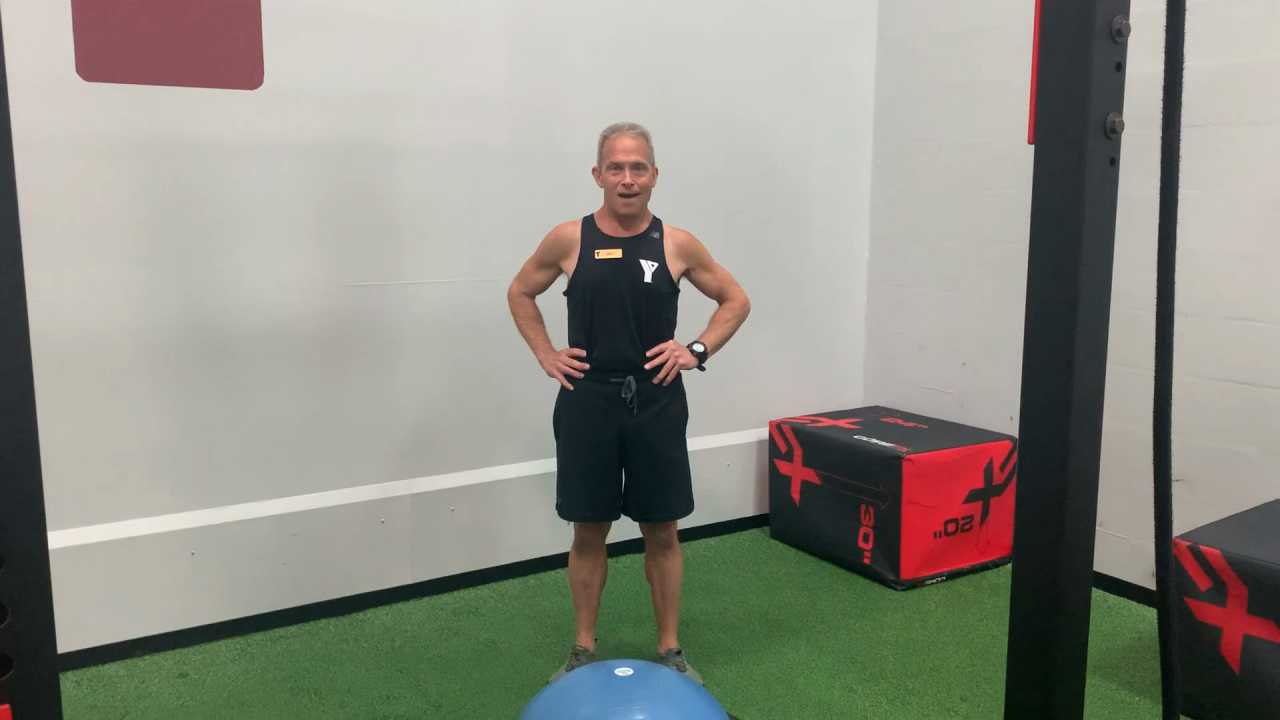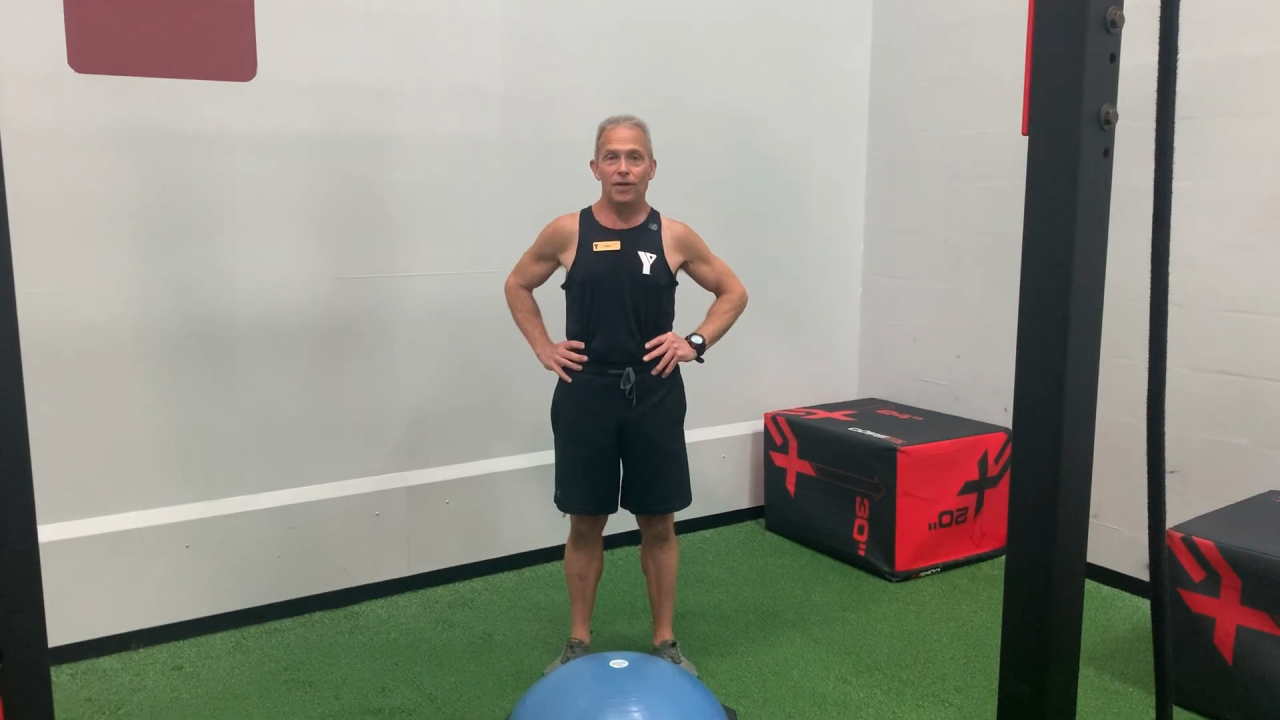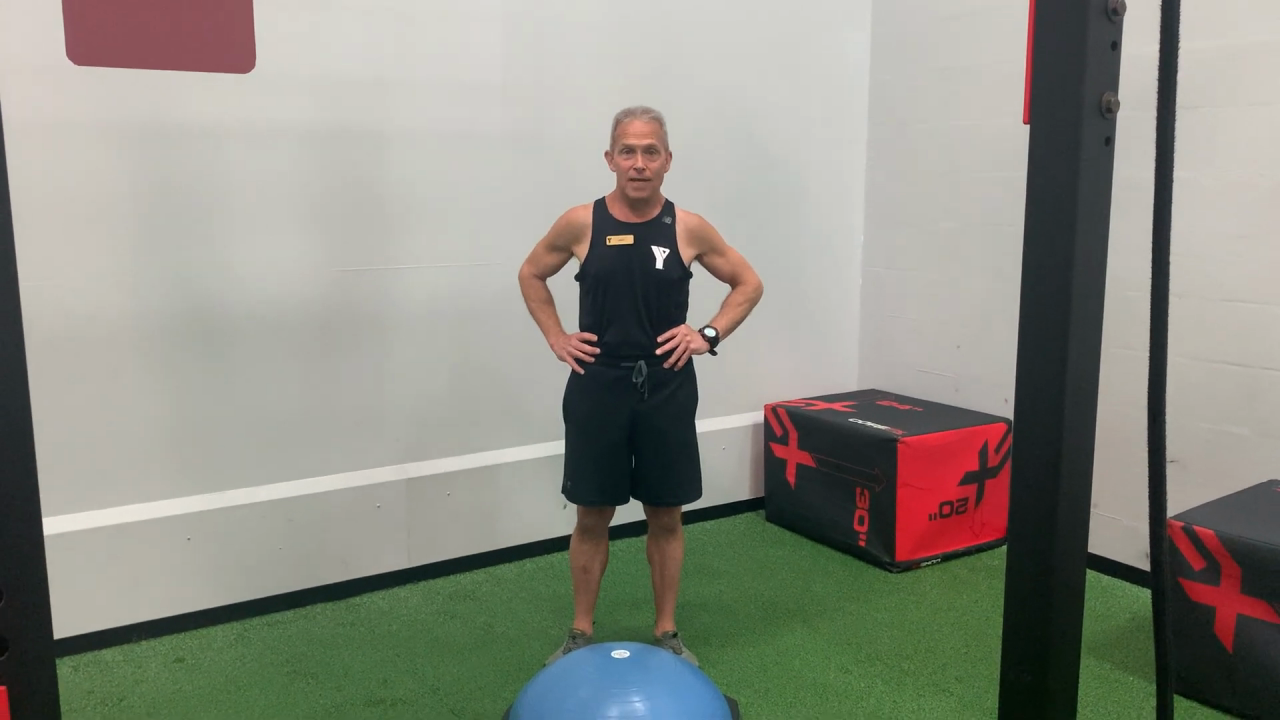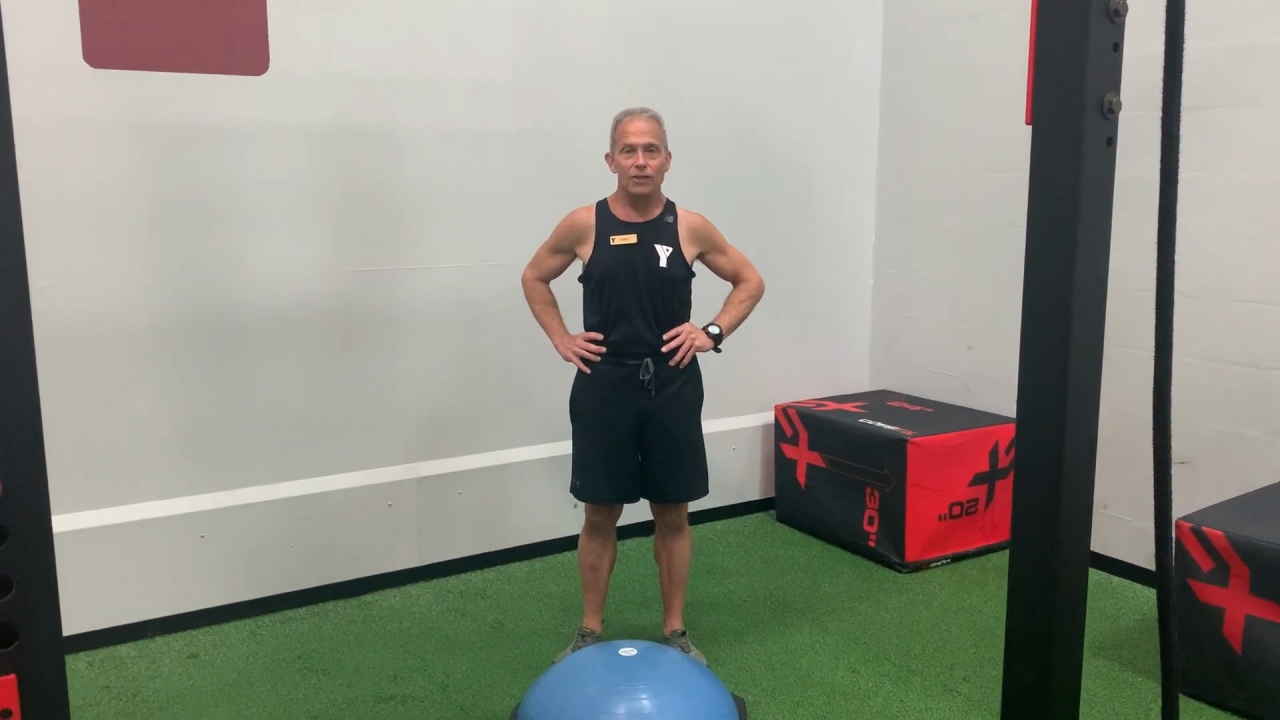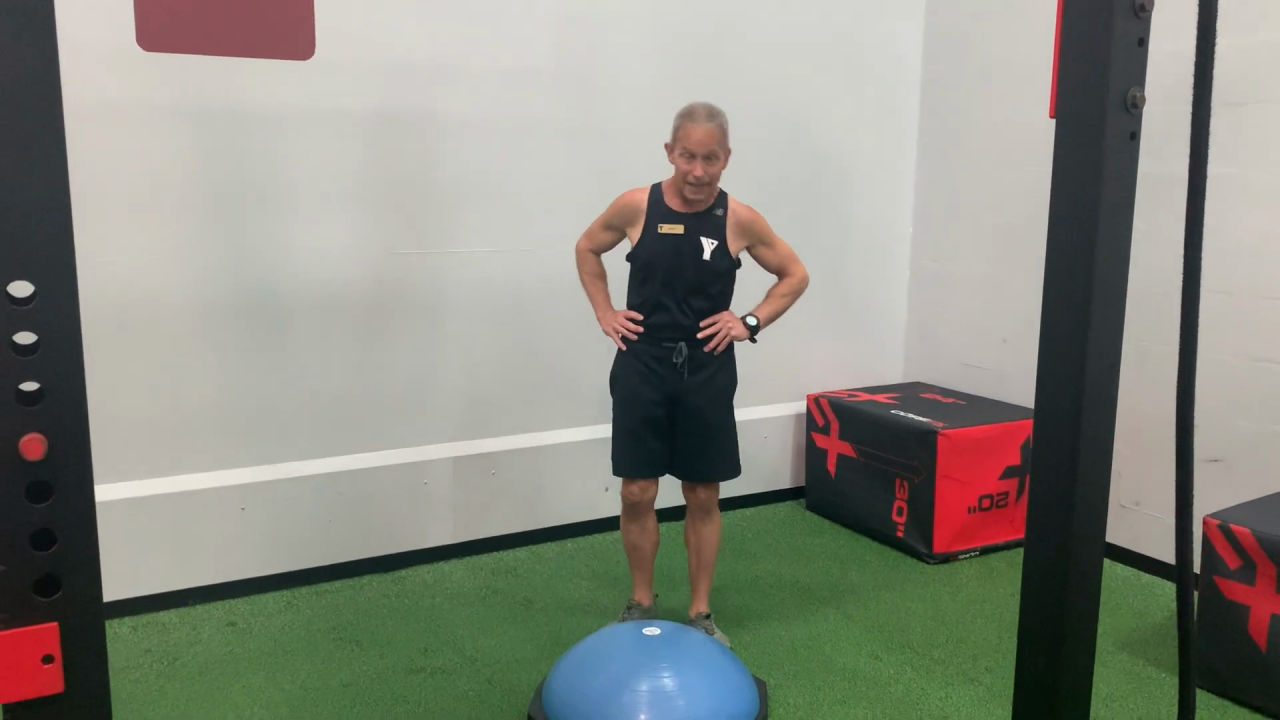
dt=1s
person 1, frame 1
left shoulder: (677, 244)
right shoulder: (568, 239)
left elbow: (736, 301)
right elbow: (520, 293)
left wrist: (698, 350)
right wrist: (545, 355)
left hip: (656, 403)
right hip: (587, 402)
left knee: (661, 533)
right knee: (589, 532)
left ankle: (669, 649)
right ankle: (584, 650)
person 1, frame 2
left shoulder: (674, 236)
right shoulder: (566, 232)
left elbow: (733, 292)
right elbow: (517, 284)
left wrist: (696, 343)
right wrist: (543, 347)
left hip: (655, 394)
right hip: (585, 394)
left knee: (658, 524)
right knee: (585, 524)
left ankle: (665, 641)
right ankle: (578, 641)
person 1, frame 3
left shoulder: (688, 228)
right shoulder: (579, 223)
left elbow: (748, 283)
right elbow: (531, 273)
left wrist: (708, 335)
right wrist: (555, 337)
left hip: (666, 388)
right hip: (597, 387)
left knee: (665, 516)
right knee: (591, 517)
left ankle: (666, 633)
right ankle: (581, 633)
person 1, frame 4
left shoulder: (690, 227)
right shoulder: (583, 225)
left elbow: (750, 281)
right elbow: (534, 278)
left wrist: (713, 333)
right wrist: (561, 339)
left hip: (673, 386)
right hip: (604, 386)
left knee: (673, 515)
right knee: (600, 515)
left ankle: (675, 631)
right ankle: (590, 631)
person 1, frame 5
left shoulder: (739, 219)
right shoulder: (635, 206)
left elbow: (795, 275)
right elbow: (586, 249)
left wrist: (750, 323)
right wrist: (605, 314)
left hip: (707, 368)
right hip: (641, 365)
left knee: (703, 495)
right knee: (637, 494)
left ankle: (700, 613)
right ankle: (640, 604)
